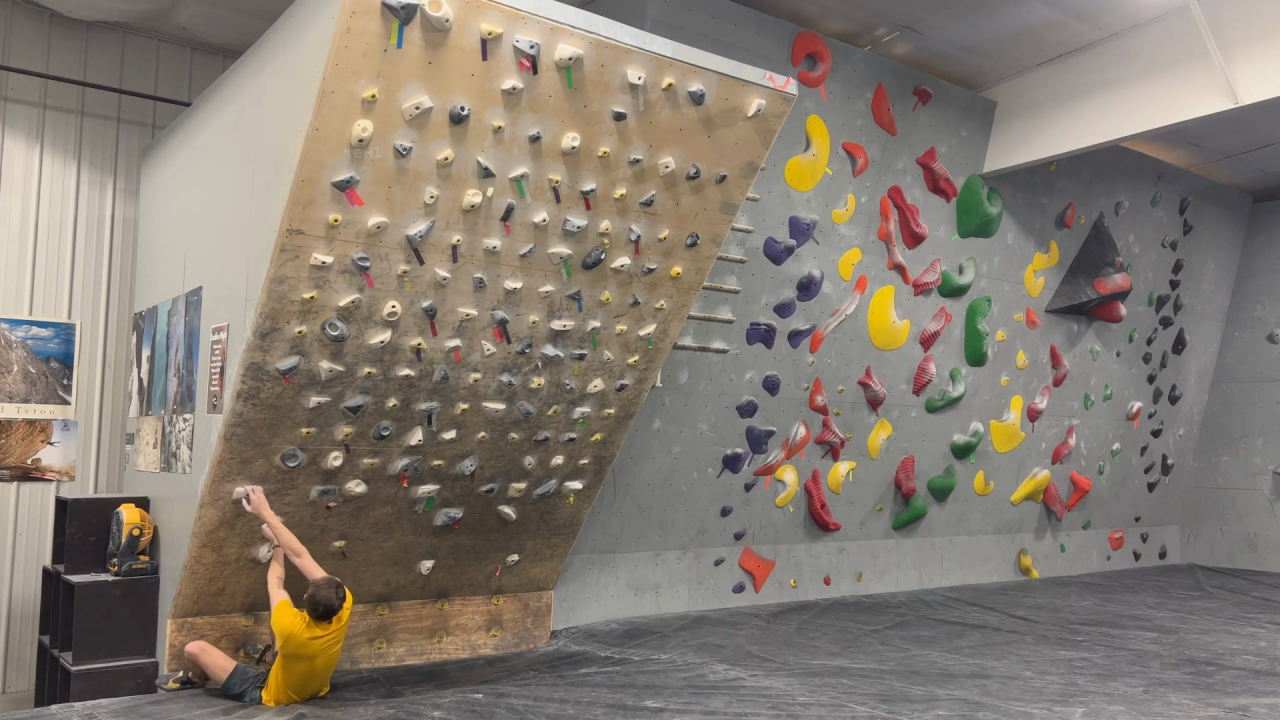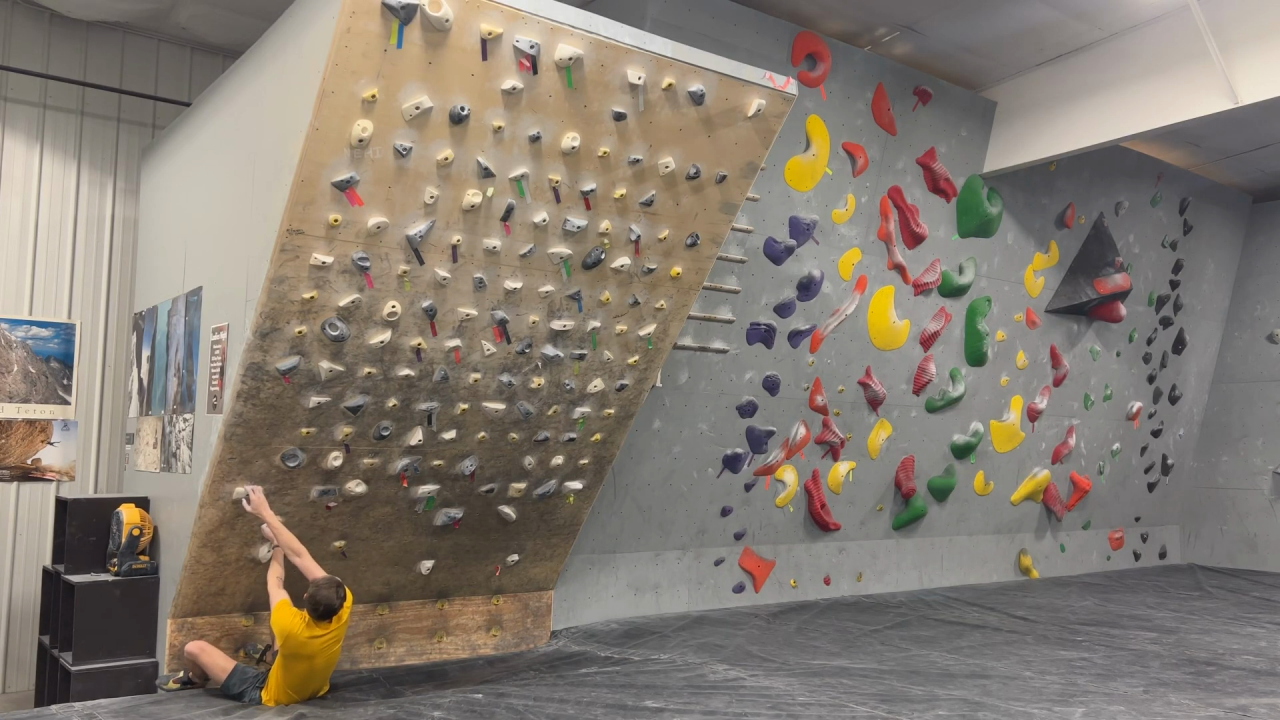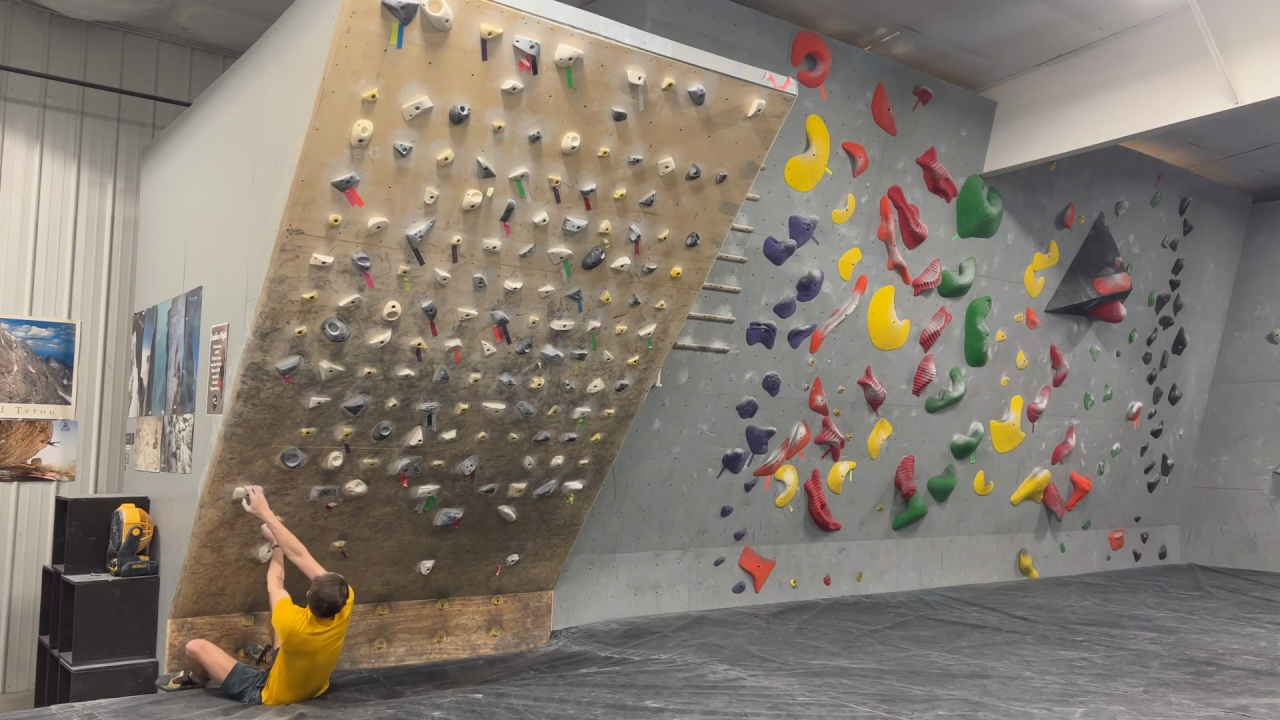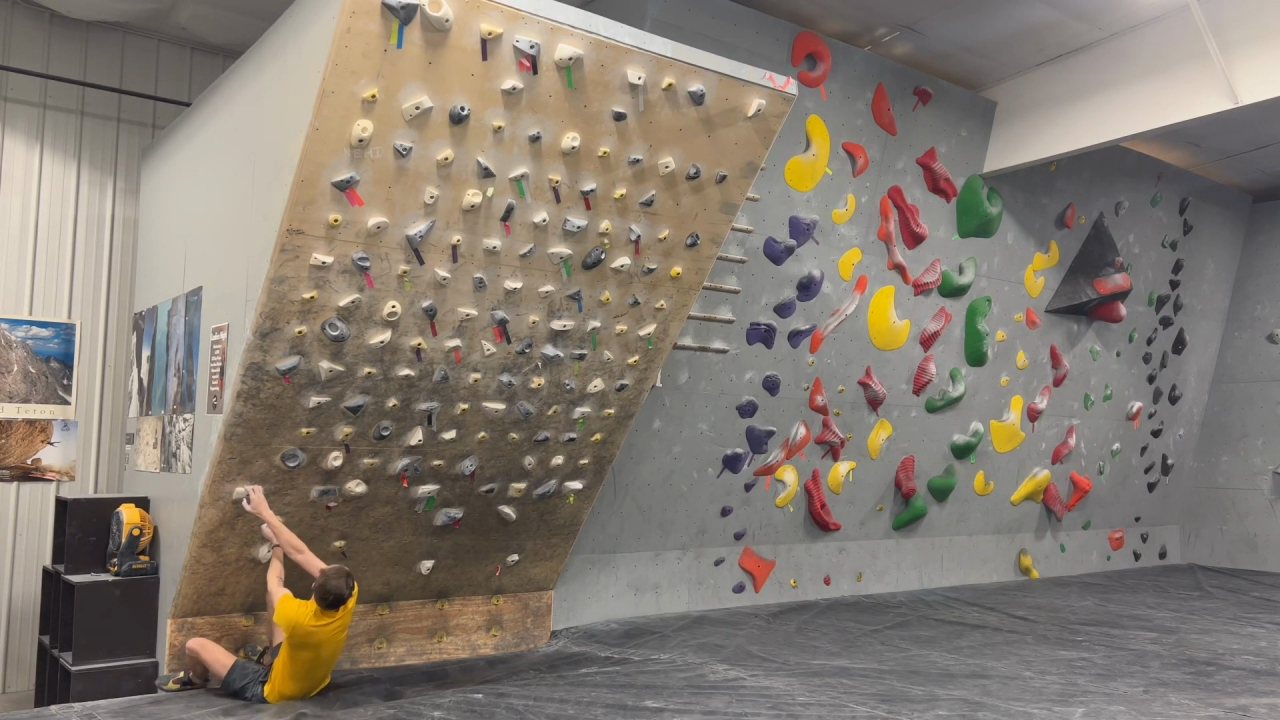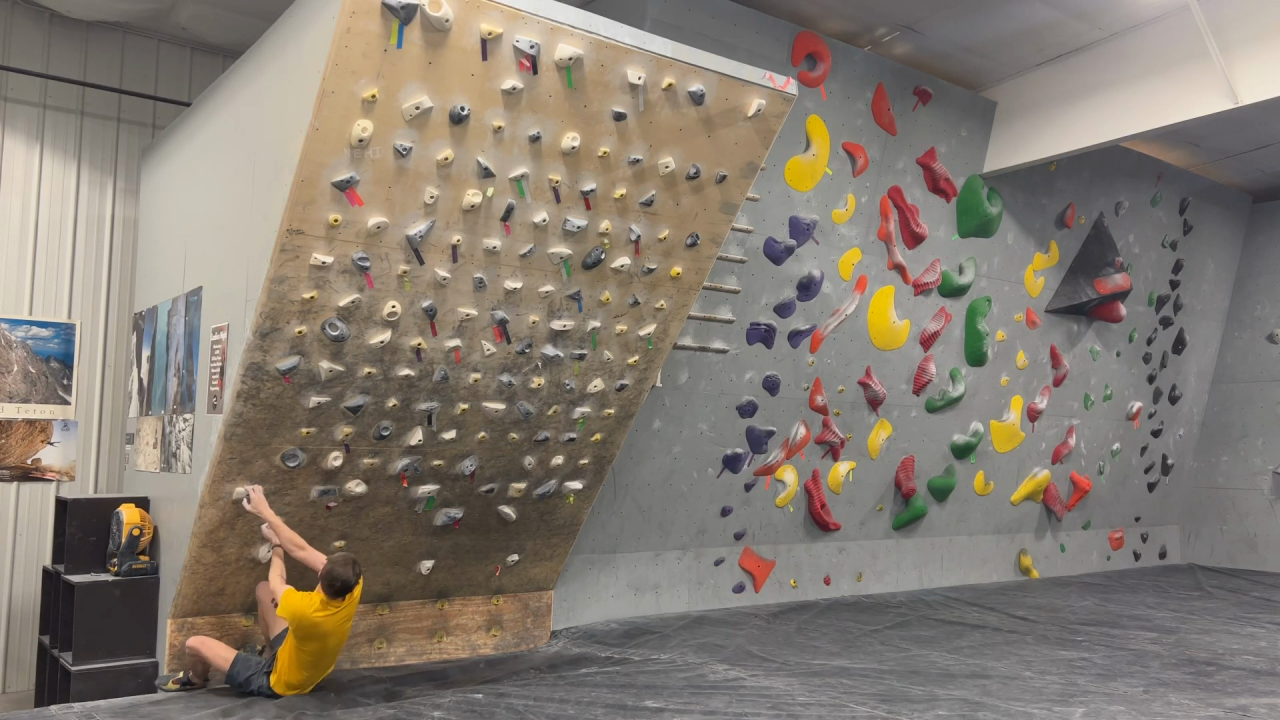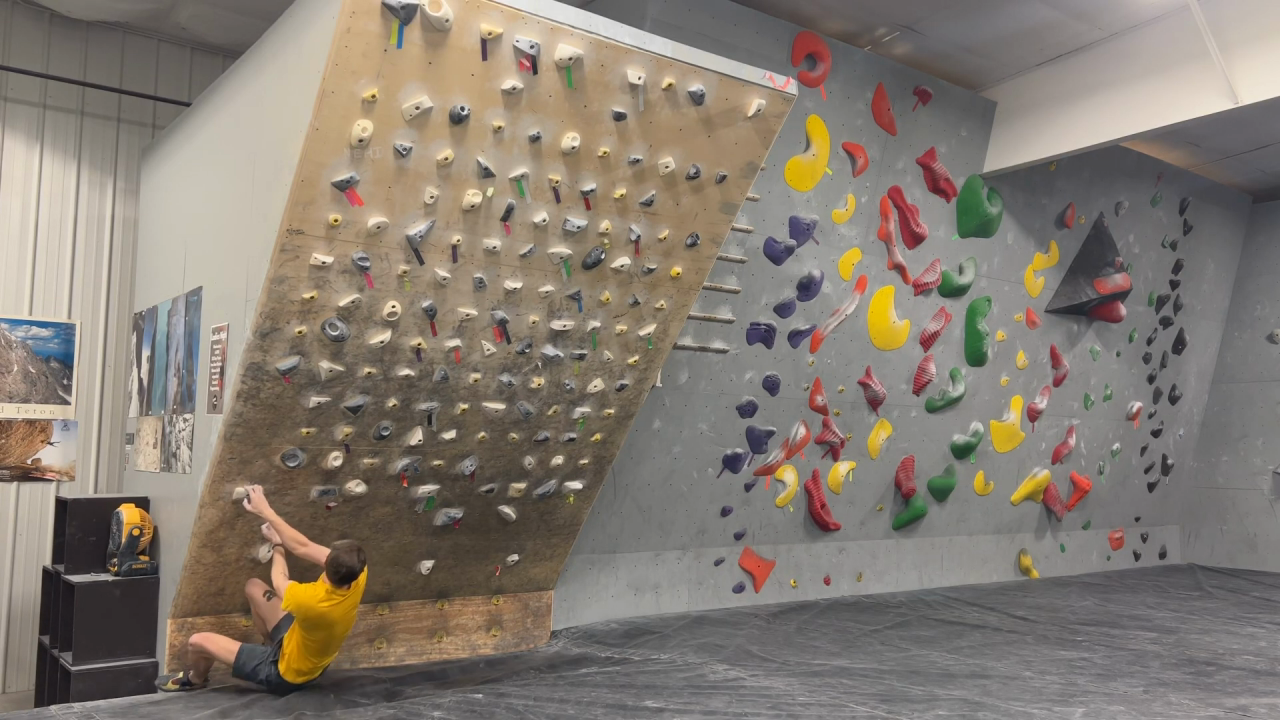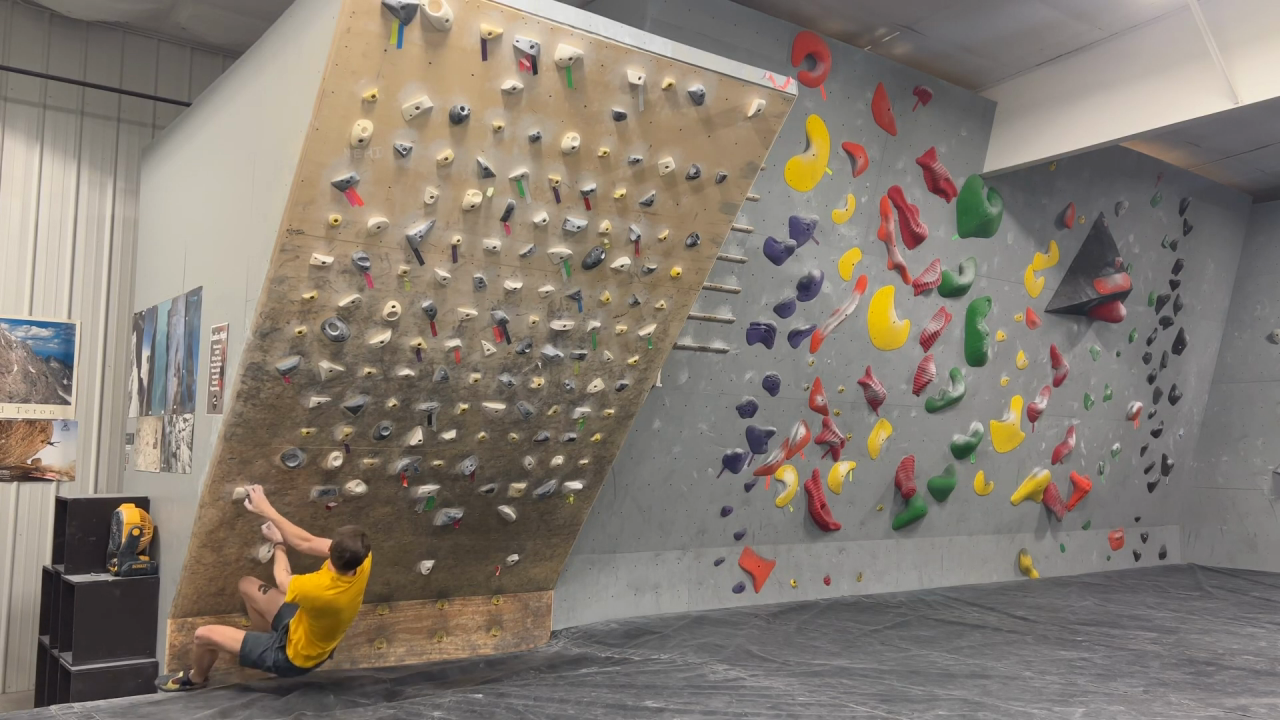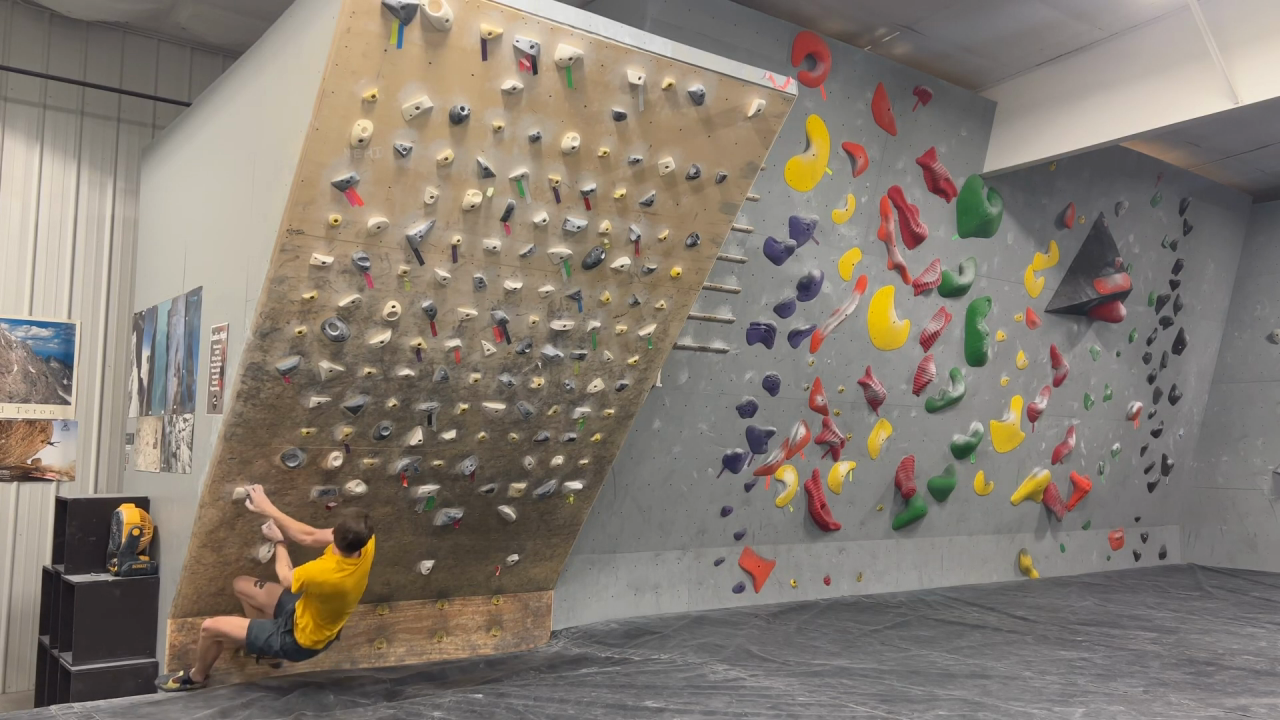
dt=0.1s
person 1, frame 1
left shoulder: (292, 627)
right shoulder: (343, 605)
left elbow: (275, 584)
right elbow: (300, 557)
left wrist: (277, 545)
right wrist: (266, 513)
left hip: (271, 698)
right hip: (312, 691)
left knee: (195, 649)
left ankle: (195, 679)
person 1, frame 2
left shoulder: (292, 627)
right shoulder: (343, 604)
left elbow: (275, 584)
right elbow: (300, 556)
left wrist: (276, 545)
right wrist: (266, 513)
left hip: (271, 698)
right hip: (311, 690)
left knee: (194, 649)
left ankle: (195, 679)
person 1, frame 3
left shoulder: (296, 624)
right shoulder: (344, 600)
left elbow: (274, 584)
right elbow: (300, 556)
left wrist: (276, 545)
right wrist: (265, 513)
left hip: (272, 698)
right hip: (310, 690)
left knee: (195, 647)
left ankle: (196, 679)
person 1, frame 4
left shoulder: (300, 617)
right shoulder: (348, 594)
left elbow: (274, 583)
right elbow: (301, 553)
left wrist: (276, 545)
right wrist: (265, 513)
left hip: (273, 694)
right hip: (310, 684)
left knee: (195, 646)
right knee: (272, 595)
left ankle: (196, 679)
right ankle: (271, 657)
person 1, frame 5
left shoulder: (308, 609)
right shoulder: (354, 586)
left elbow: (277, 583)
right elbow: (302, 551)
left wrist: (276, 544)
right wrist: (266, 512)
left hip: (281, 685)
left knee: (195, 644)
right knee: (262, 589)
left ankle: (196, 679)
right ankle: (271, 654)
person 1, frame 6
left shoulder: (313, 601)
right shoulder: (358, 574)
left elbow: (280, 581)
right elbow: (304, 547)
left wrist: (277, 544)
right wrist: (266, 512)
left hip: (287, 674)
right hip: (302, 646)
left knee: (198, 642)
right knee: (253, 586)
left ankle: (195, 679)
right ankle: (272, 648)
person 1, frame 7
left shoulder: (320, 589)
right shoulder: (363, 561)
left elbow: (284, 582)
right elbow: (307, 543)
left wrist: (278, 542)
right wrist: (267, 510)
left hip: (295, 657)
right hip: (305, 627)
left knee: (204, 635)
right knee: (246, 585)
left ankle: (196, 678)
right ankle: (266, 646)
person 1, frame 8
left shoulder: (324, 573)
right shoulder: (367, 544)
left elbow: (286, 577)
right elbow: (310, 537)
left wrist: (278, 540)
right wrist: (269, 509)
left hip: (300, 640)
right hip: (306, 613)
left knee: (211, 627)
right knee: (241, 585)
left ankle: (196, 677)
right ankle: (267, 645)
